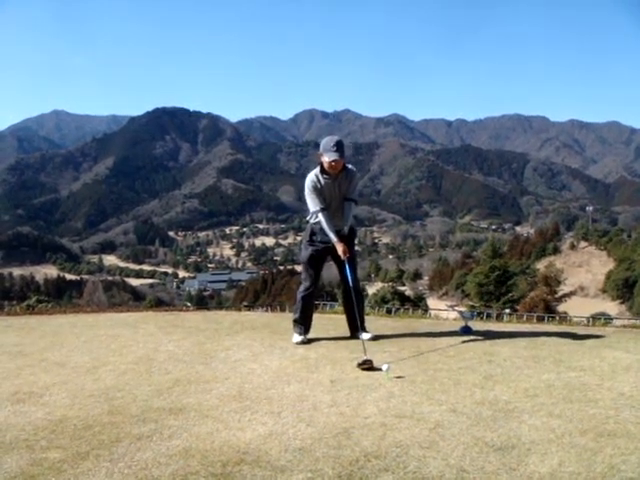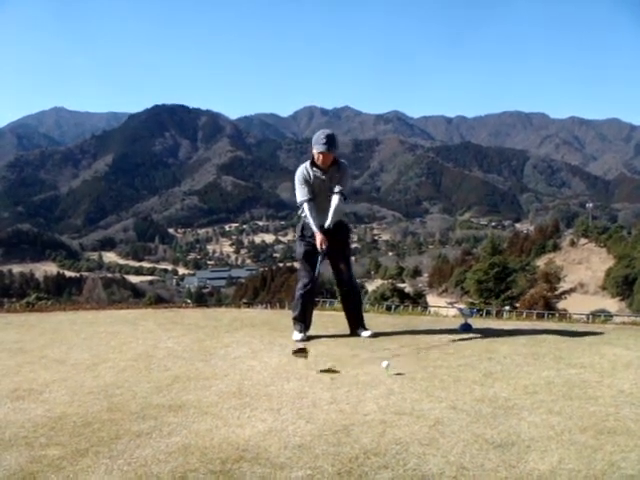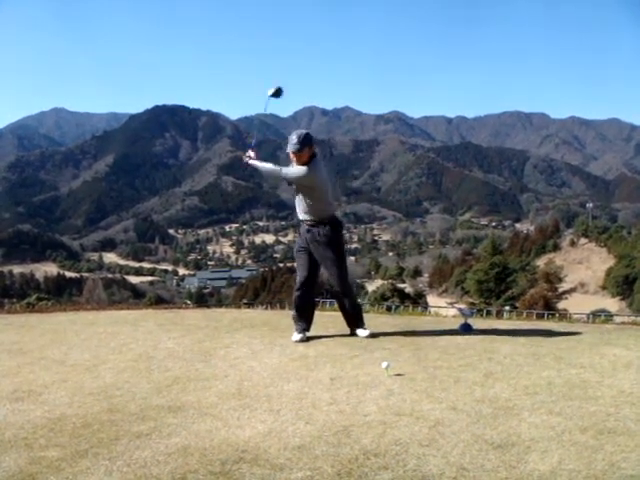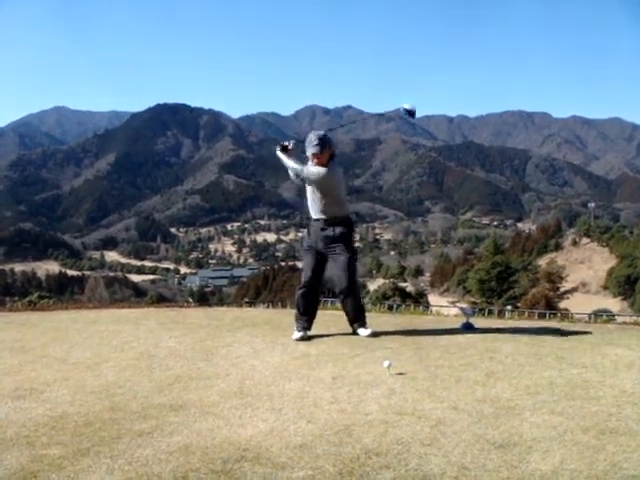
dt=0.5s
person 1, frame 1
left shoulder: (351, 174)
right shoulder: (312, 180)
left elbow: (349, 204)
right elbow: (321, 214)
left wrist: (344, 234)
right wrist: (336, 241)
left hip: (343, 233)
right hip: (318, 233)
left knee: (351, 282)
right knee: (309, 282)
left ankle: (357, 327)
right ankle: (300, 329)
person 1, frame 2
left shoulder: (342, 168)
right shoulder: (303, 172)
left elbow: (337, 198)
right elbow: (307, 205)
left wrist: (329, 227)
right wrist: (317, 232)
left hip: (335, 228)
right hip: (310, 230)
left knee: (347, 280)
right knee: (306, 281)
left ankle: (357, 325)
right ankle: (300, 327)
person 1, frame 3
left shoulder: (307, 172)
right shoulder: (305, 165)
left elbow: (277, 172)
right elbow: (280, 172)
left wrist: (253, 161)
right wrist: (257, 159)
left hip: (326, 230)
right hip: (307, 229)
left knee: (339, 279)
right knee: (303, 281)
left ankle: (357, 324)
right ankle: (301, 327)
person 1, frame 4
left shoulder: (327, 172)
right shoulder: (313, 167)
left elbow: (296, 169)
right elbow: (295, 175)
left wrist: (281, 153)
right wrist: (289, 152)
left hip: (338, 229)
right hip: (316, 228)
left knee: (345, 280)
right knee: (308, 280)
left ankle: (358, 323)
right ankle: (302, 326)
